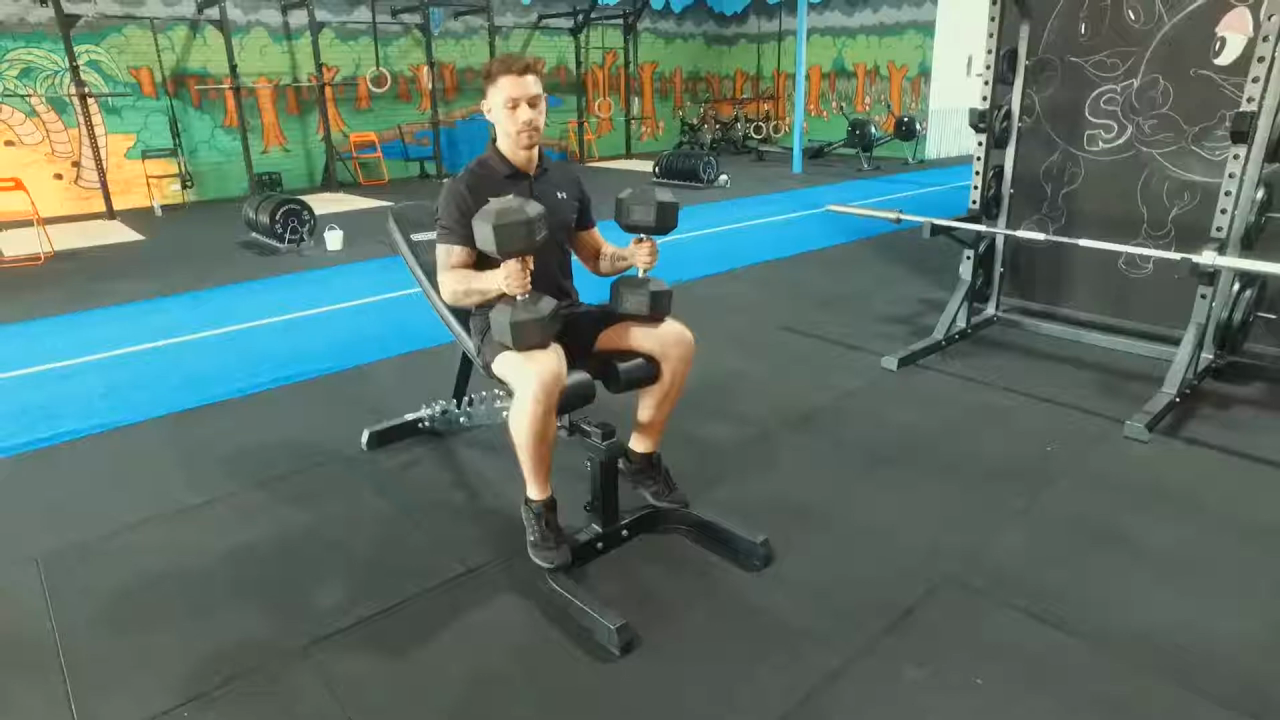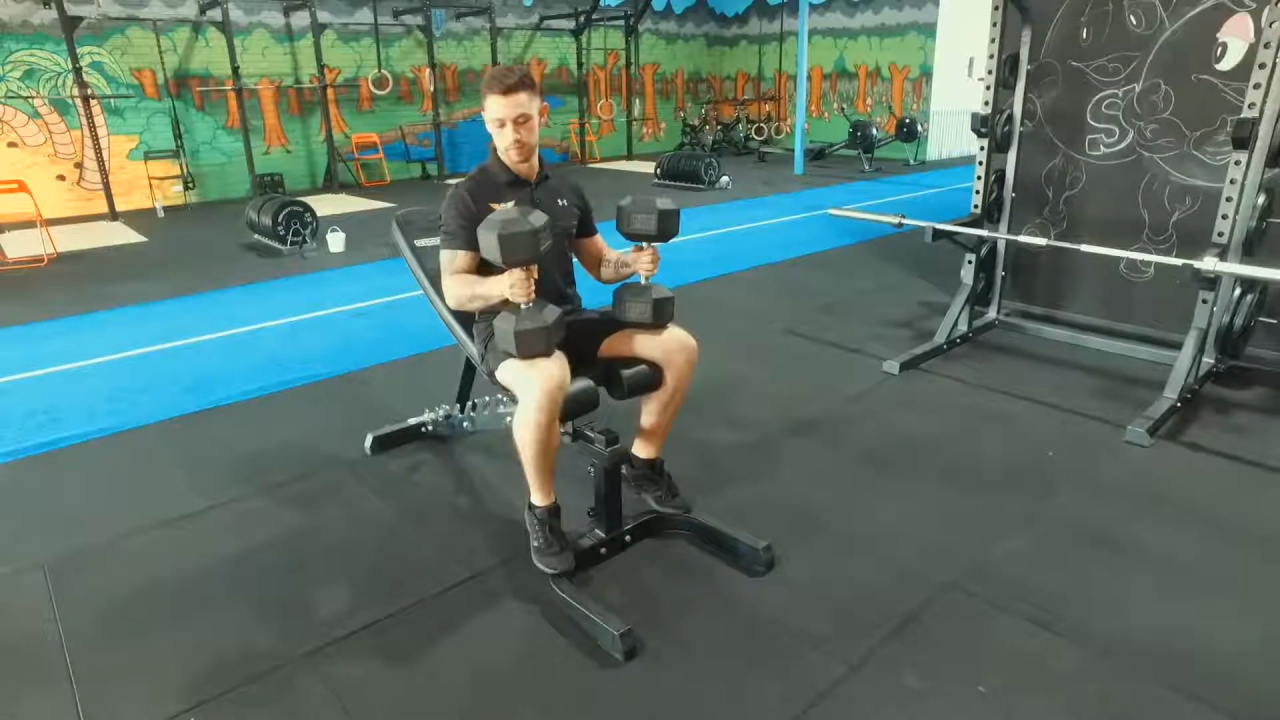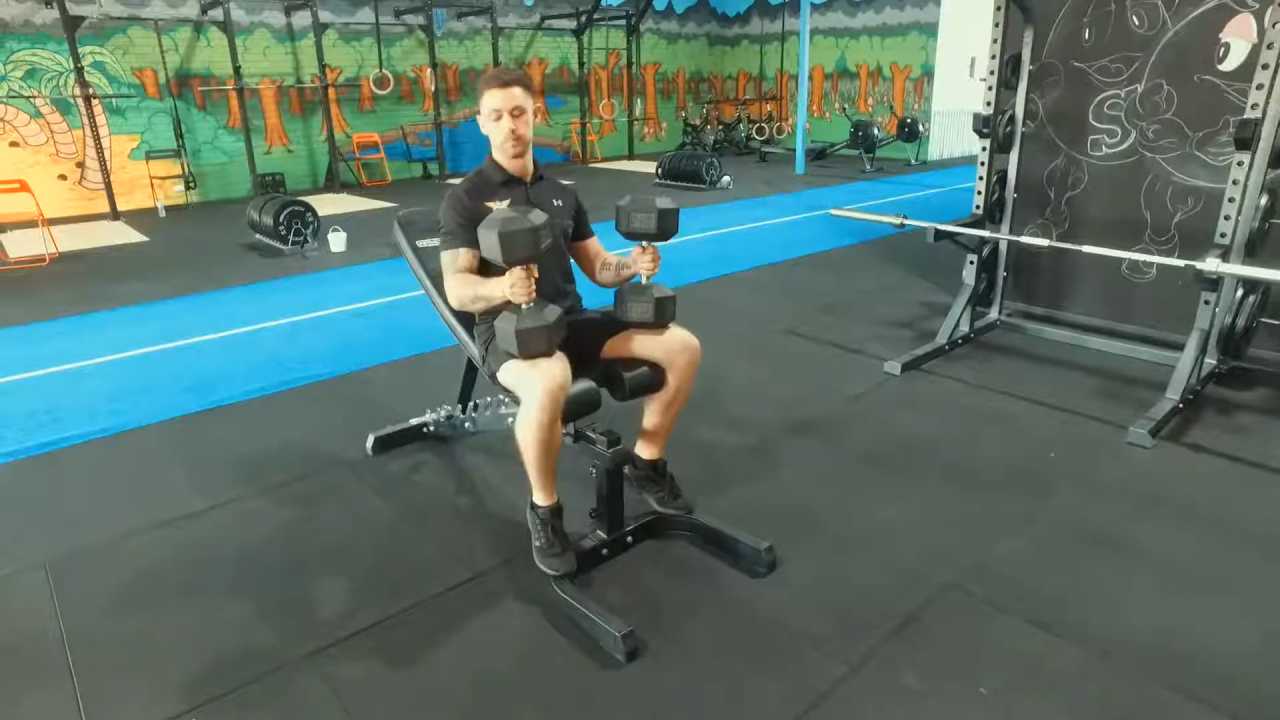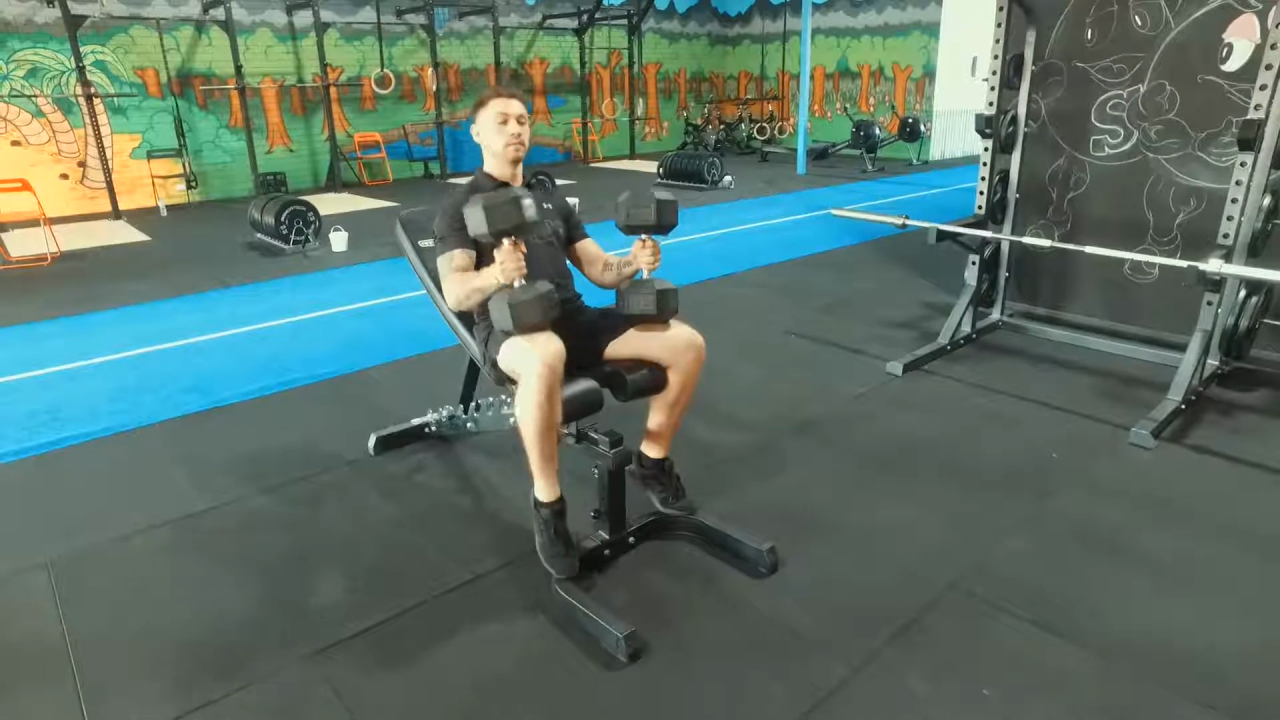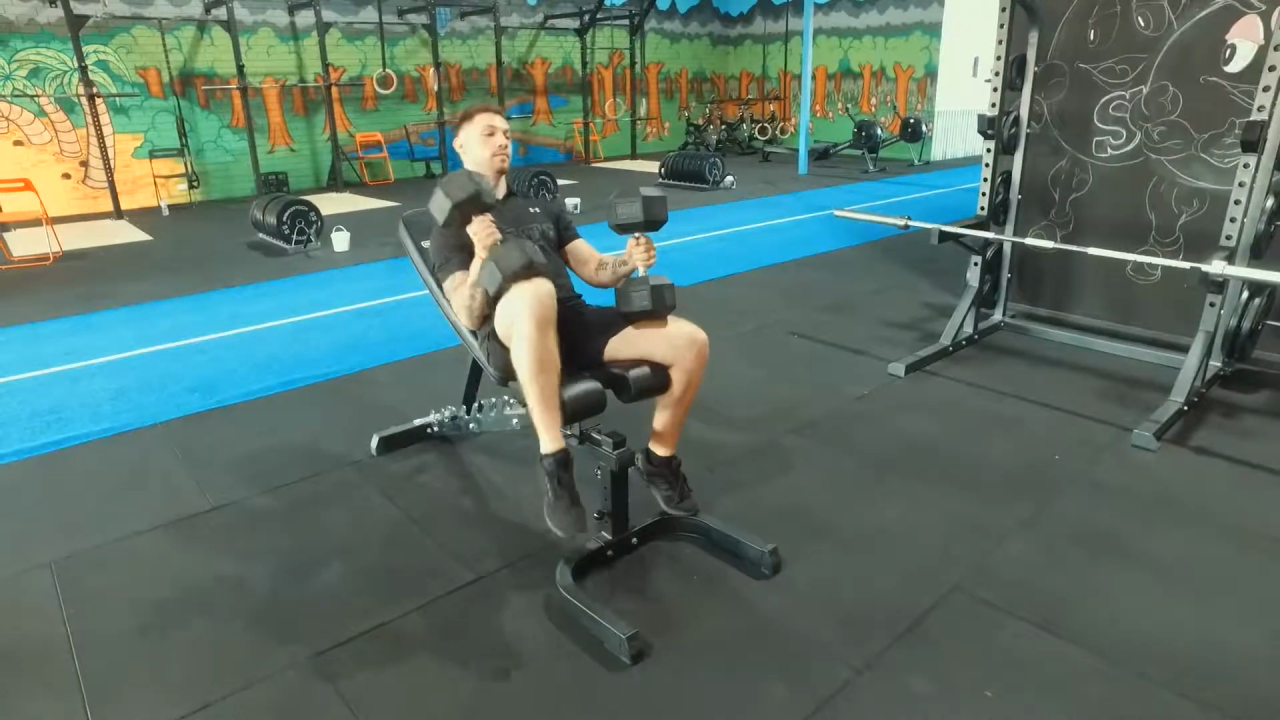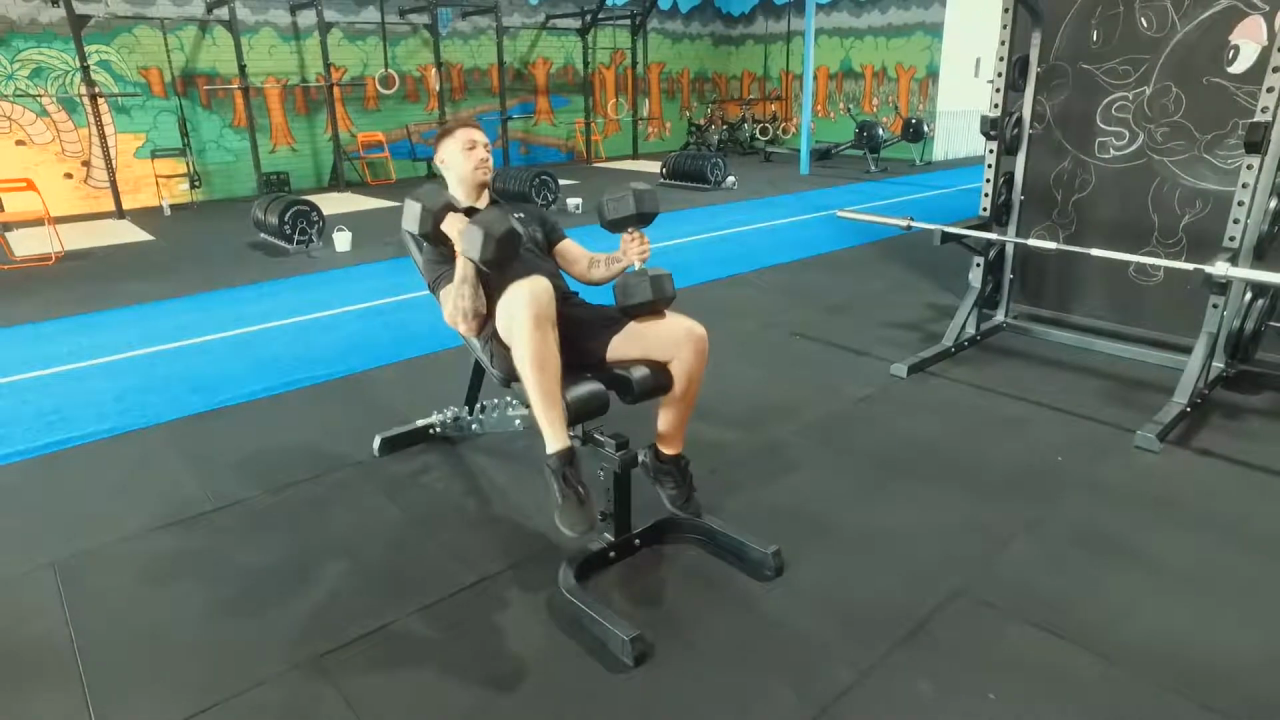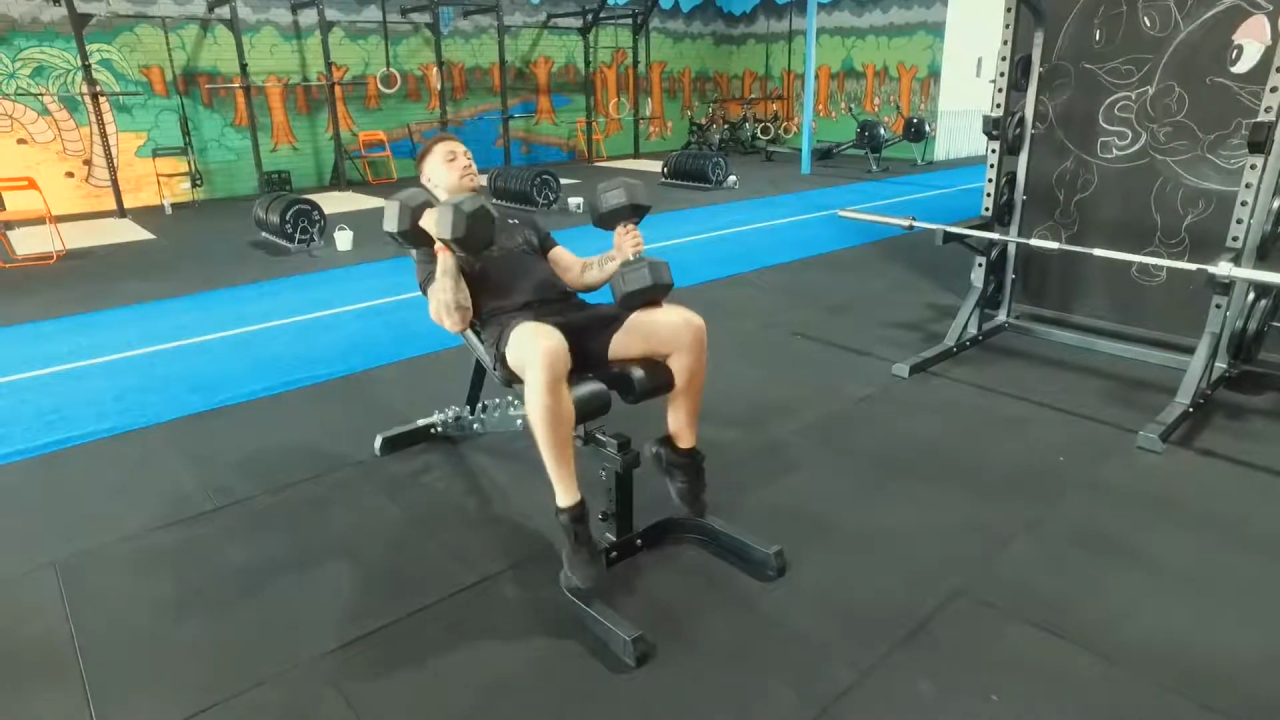
dt=0.2s
person 1, frame 1
left shoulder: (566, 180)
right shoulder: (466, 189)
left elbow: (595, 256)
right elbow: (450, 284)
left wrist: (631, 256)
right wrist: (496, 280)
left hip: (567, 314)
left knee: (676, 340)
right knee: (544, 374)
left ankle: (641, 459)
right ankle: (539, 506)
person 1, frame 2
left shoulder: (566, 188)
right shoulder: (468, 196)
left elbow: (597, 261)
right elbow: (454, 289)
left wrist: (633, 262)
right wrist: (501, 286)
left hip: (570, 319)
left knee: (679, 347)
right knee: (547, 382)
left ankle: (643, 463)
right ankle: (542, 511)
person 1, frame 3
left shoulder: (561, 192)
right shoulder: (466, 198)
left elbow: (596, 266)
right elbow: (456, 289)
left wrist: (633, 264)
right wrist: (501, 287)
left hip: (571, 320)
left knee: (683, 347)
right knee: (549, 384)
left ankle: (646, 464)
right ankle: (544, 511)
person 1, frame 4
left shoulder: (552, 200)
right shoulder: (460, 206)
left elbow: (598, 268)
right elbow: (455, 293)
left wrist: (635, 262)
right wrist: (496, 273)
left hip: (573, 318)
right hip: (511, 327)
left knee: (687, 345)
right knee: (546, 359)
left ankle: (652, 463)
right ankle: (548, 506)
person 1, frame 5
left shoulder: (543, 207)
right shoulder: (453, 226)
left elbow: (594, 269)
right elbow: (469, 314)
left wrist: (630, 260)
right wrist: (481, 254)
left hip: (576, 319)
right hip: (512, 326)
left knee: (691, 342)
right knee: (534, 294)
left ankle: (658, 459)
right ankle: (554, 463)
person 1, frame 6
left shoulder: (528, 213)
right shoulder: (440, 239)
left elbow: (586, 267)
right elbow: (467, 324)
left wrist: (623, 258)
right wrist: (464, 253)
left hip: (576, 319)
right hip: (514, 334)
left knee: (691, 339)
right knee: (531, 292)
left ankle: (665, 457)
right ankle: (560, 462)
person 1, frame 7
left shoulder: (519, 221)
right shoulder: (435, 249)
left elbow: (576, 274)
right elbow: (455, 320)
left wrist: (618, 255)
right wrist: (443, 250)
left hip: (576, 318)
right hip: (519, 336)
left knee: (688, 329)
right knee: (546, 351)
left ankle: (679, 453)
right ankle: (571, 513)
